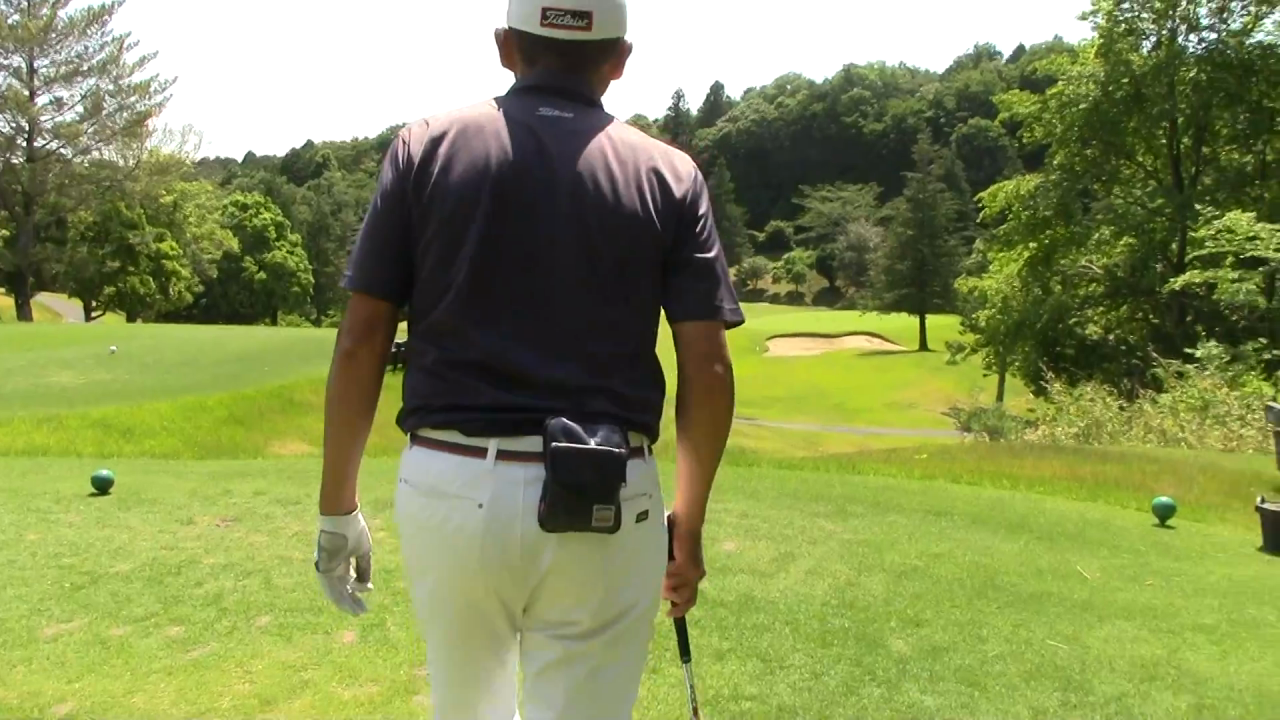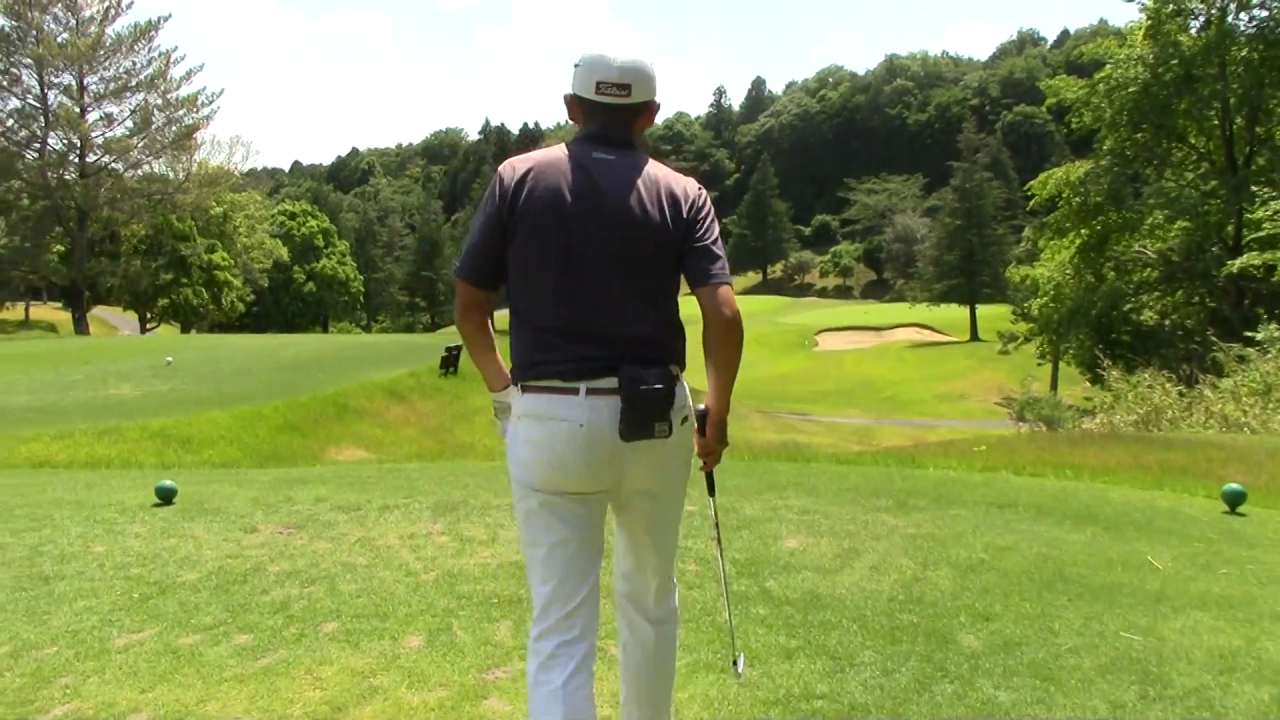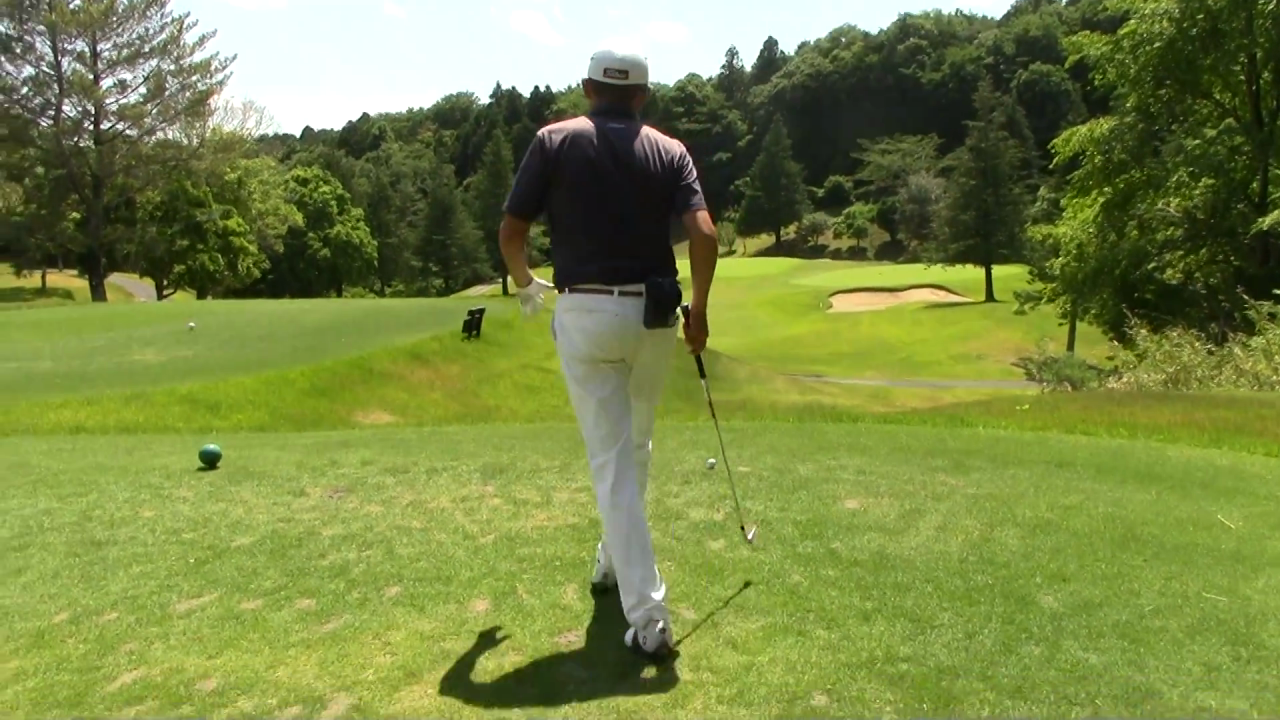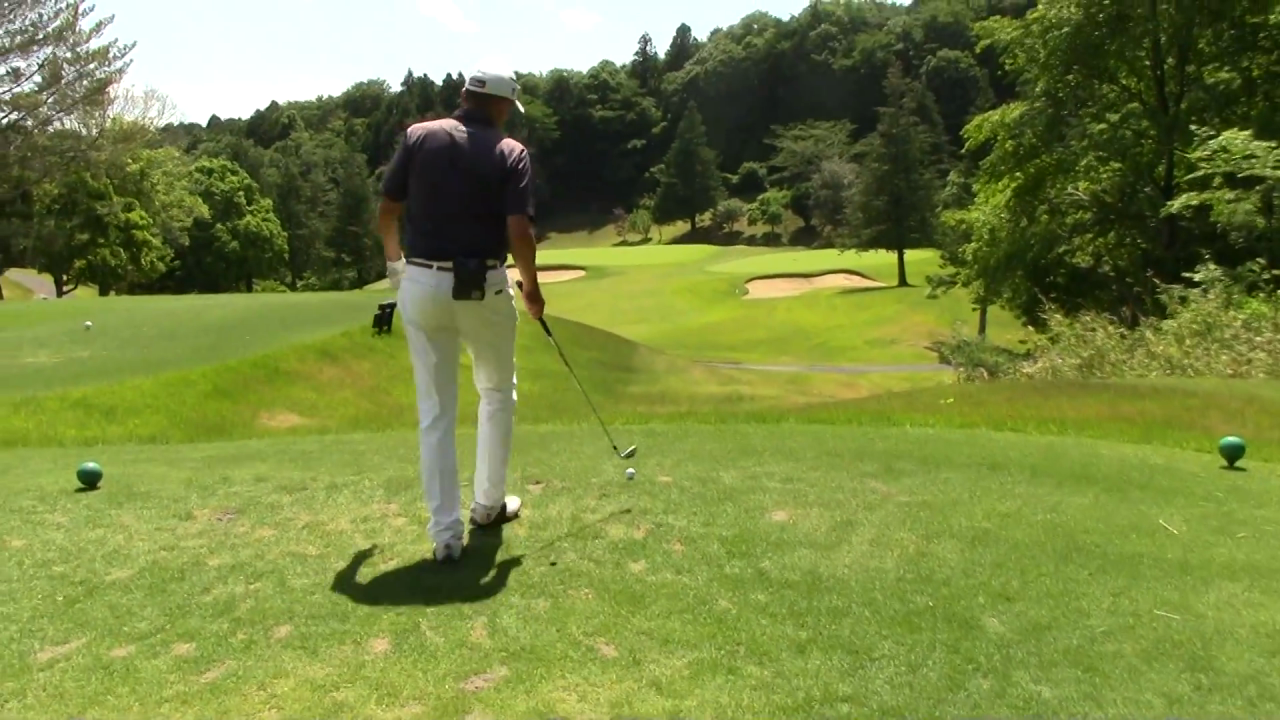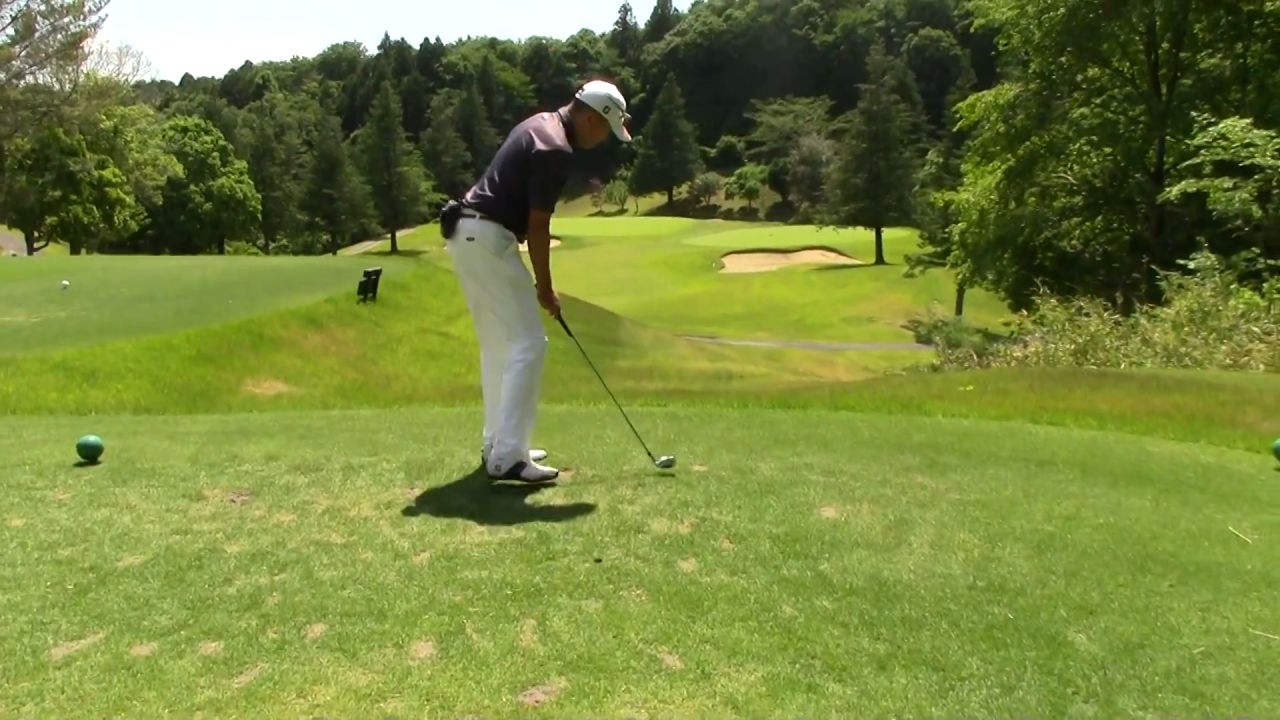
dt=1s
person 1, frame 1
left shoulder: (424, 148)
right shoulder: (667, 173)
left elbow: (359, 343)
right elbow: (709, 369)
left wrist: (336, 507)
right wrist: (689, 522)
left hip: (449, 490)
right hip: (606, 506)
person 1, frame 2
left shoulder: (517, 178)
right shoulder: (680, 192)
left elbow: (469, 307)
right elbow: (722, 314)
left wrist: (502, 386)
right wrist: (717, 414)
left hip: (550, 419)
right hip: (652, 420)
left knee: (560, 626)
right knee: (649, 597)
person 1, frame 3
left shoulder: (553, 140)
right shoulder: (669, 150)
left elbow: (510, 232)
right elbow: (704, 234)
left wrist: (525, 282)
right wrist: (699, 309)
left hip: (587, 314)
right hip: (654, 315)
left knee: (612, 465)
right knee: (632, 447)
left ankle: (649, 617)
right ankle: (616, 565)
person 1, frame 4
left shoulder: (418, 136)
right shoulder: (511, 153)
left elbow: (386, 211)
right elbow: (518, 234)
left wrist: (394, 257)
right wrist: (531, 286)
left hip: (421, 283)
right hip: (484, 285)
left knee: (435, 414)
right knee: (498, 392)
left ankle: (447, 533)
right ankle: (490, 502)
person 1, frame 5
left shoulder: (542, 122)
right shoulder: (556, 150)
right elbow: (538, 226)
right wrist: (545, 286)
left hip: (469, 232)
right hip: (486, 238)
left knee: (497, 345)
right knee: (528, 344)
left ankle: (499, 444)
right ankle: (508, 455)
